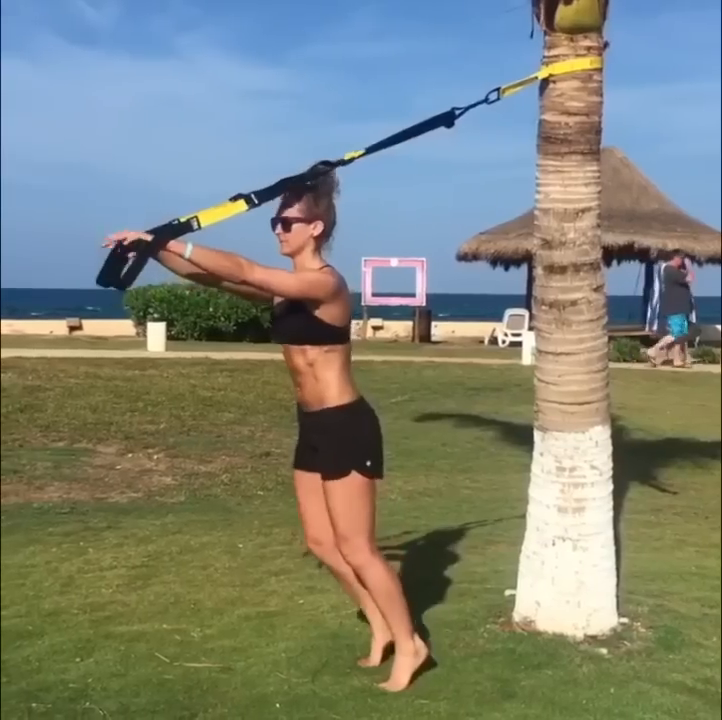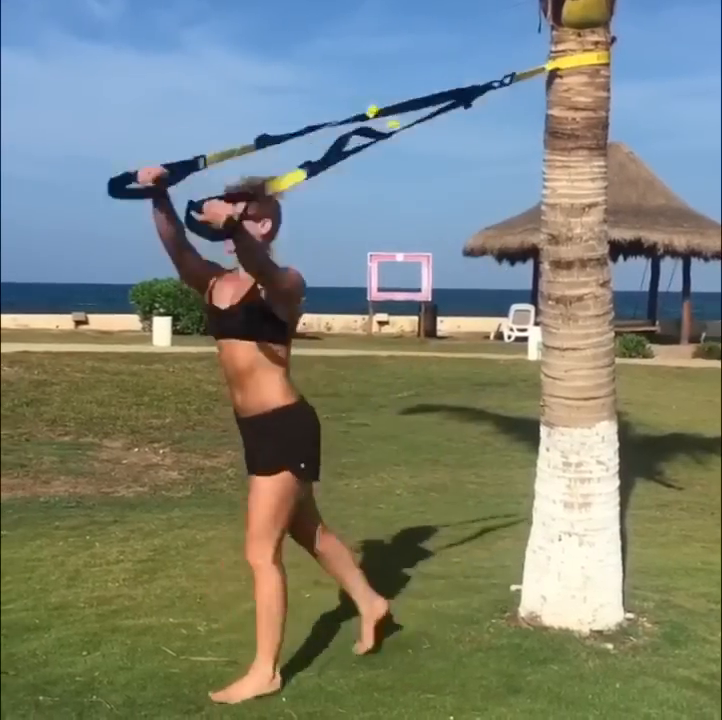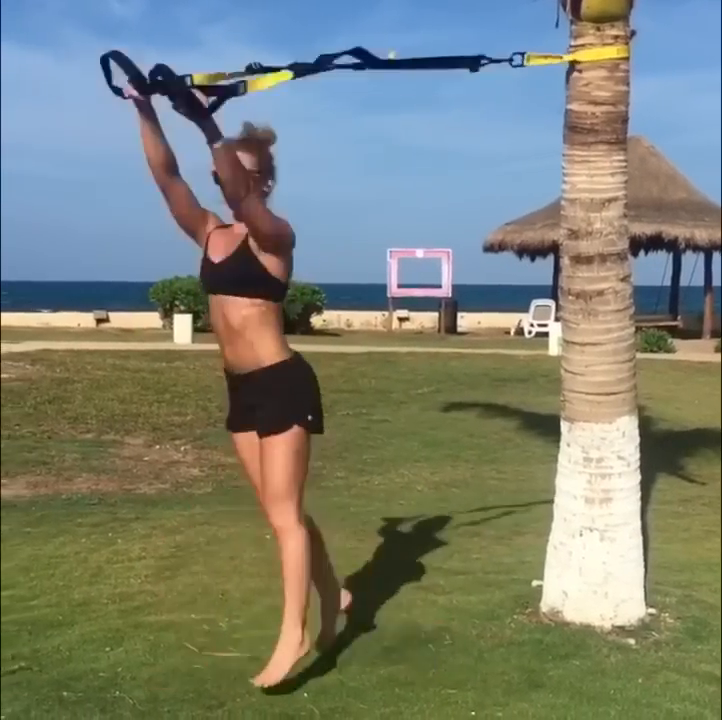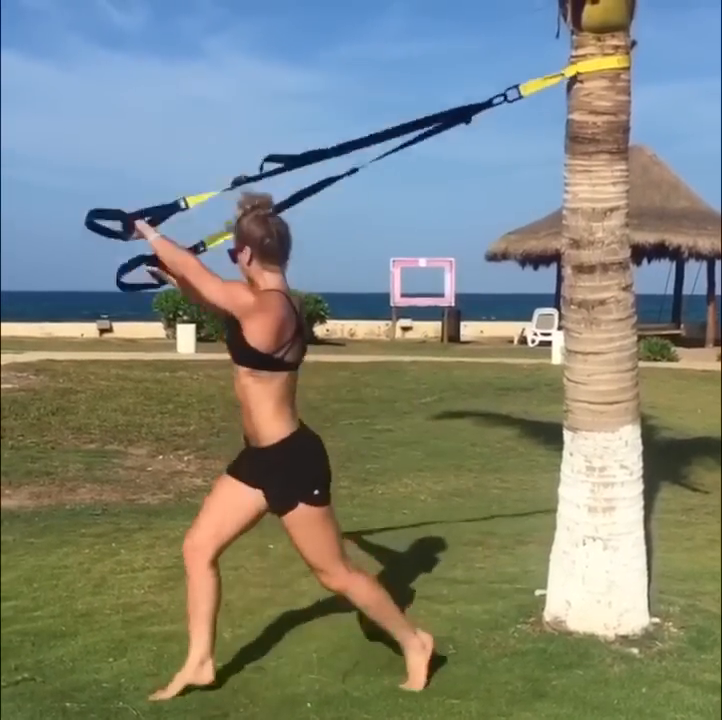
dt=1s
person 1, frame 1
left shoulder: (325, 284)
right shoulder: (282, 288)
left elbow: (241, 270)
right elbow: (214, 277)
left wrist: (163, 238)
right wrist: (153, 249)
left hip: (346, 427)
right hip: (313, 428)
left knee: (356, 548)
right knee: (322, 541)
left ankle: (409, 644)
right ankle: (382, 628)
person 1, frame 2
left shoulder: (286, 281)
right shoulder: (217, 284)
left elbow: (263, 272)
right elbow: (176, 246)
left wrist: (233, 220)
right wrist: (159, 200)
left hip: (288, 428)
right hip: (256, 431)
left knee: (261, 552)
right knee: (309, 532)
left ankle: (264, 671)
right ankle: (368, 602)
person 1, frame 3
left shoulder: (273, 235)
right shoulder: (211, 234)
left elbow: (241, 192)
right elbow: (168, 178)
left wrist: (209, 126)
right wrist: (144, 113)
left hip: (283, 386)
right hip: (243, 389)
left knee: (283, 510)
right knee: (281, 510)
left ankle: (294, 633)
right ankle: (331, 596)
person 1, frame 4
left shoulder: (260, 305)
right shoulder: (273, 303)
left elbow: (192, 270)
right elbow: (205, 285)
left wrist: (147, 232)
right wrist: (166, 261)
left hip: (291, 459)
right hip: (261, 455)
left knee: (333, 573)
right knee: (197, 548)
left ankle: (415, 644)
right ankle: (199, 662)
